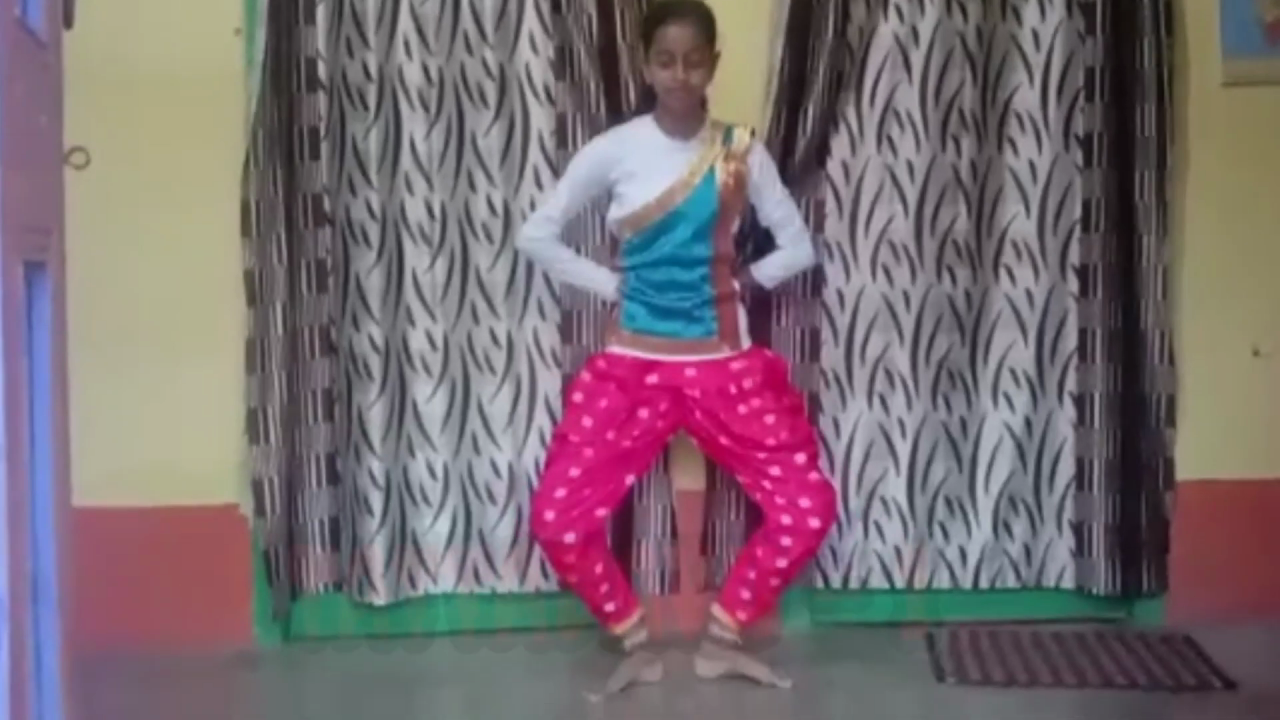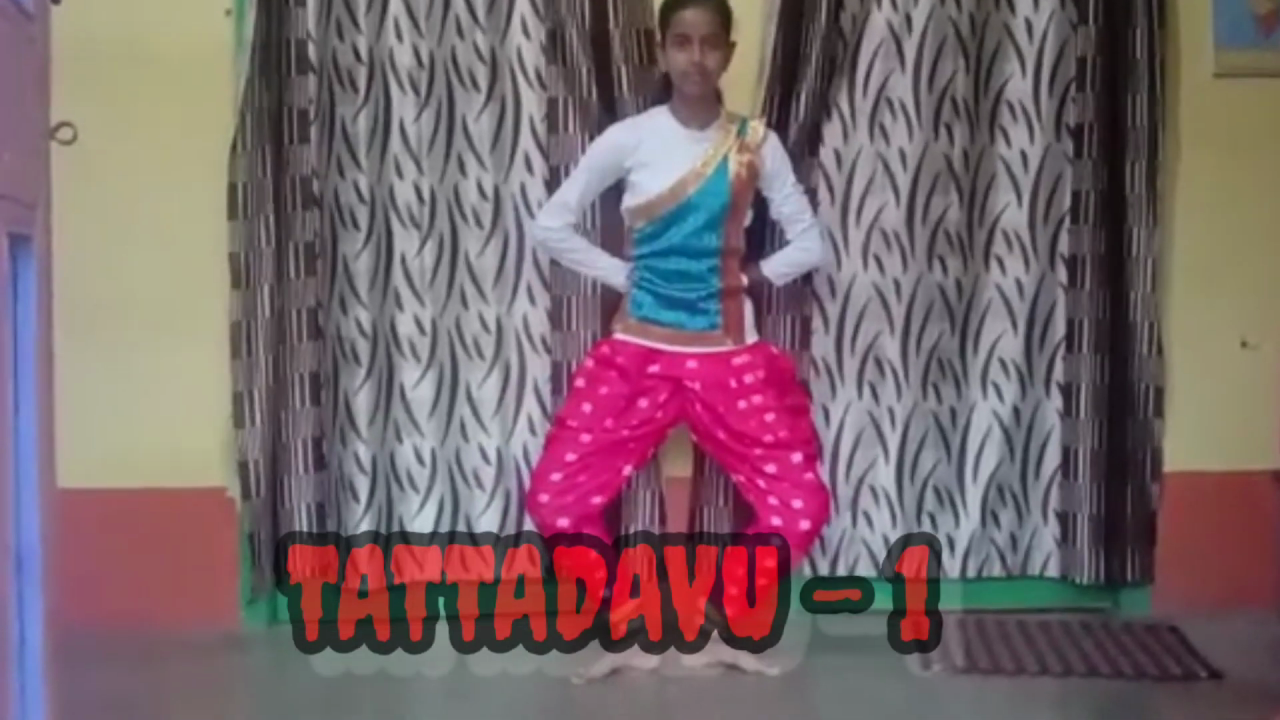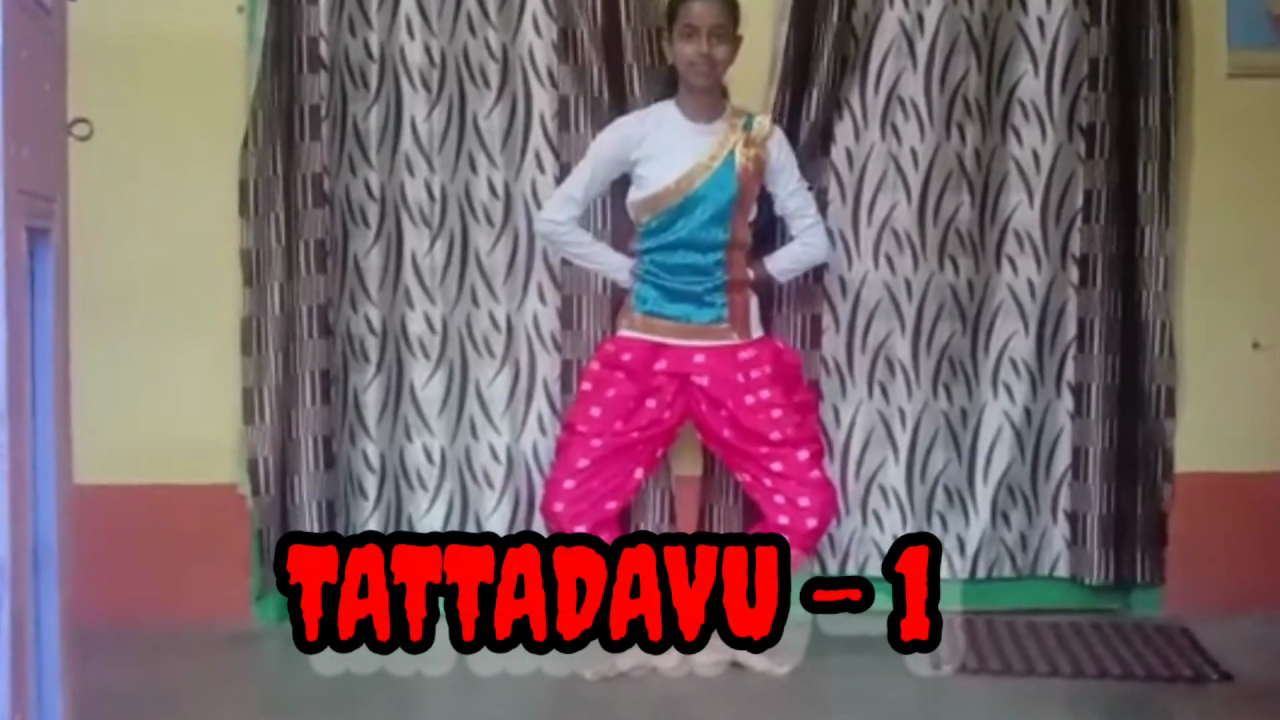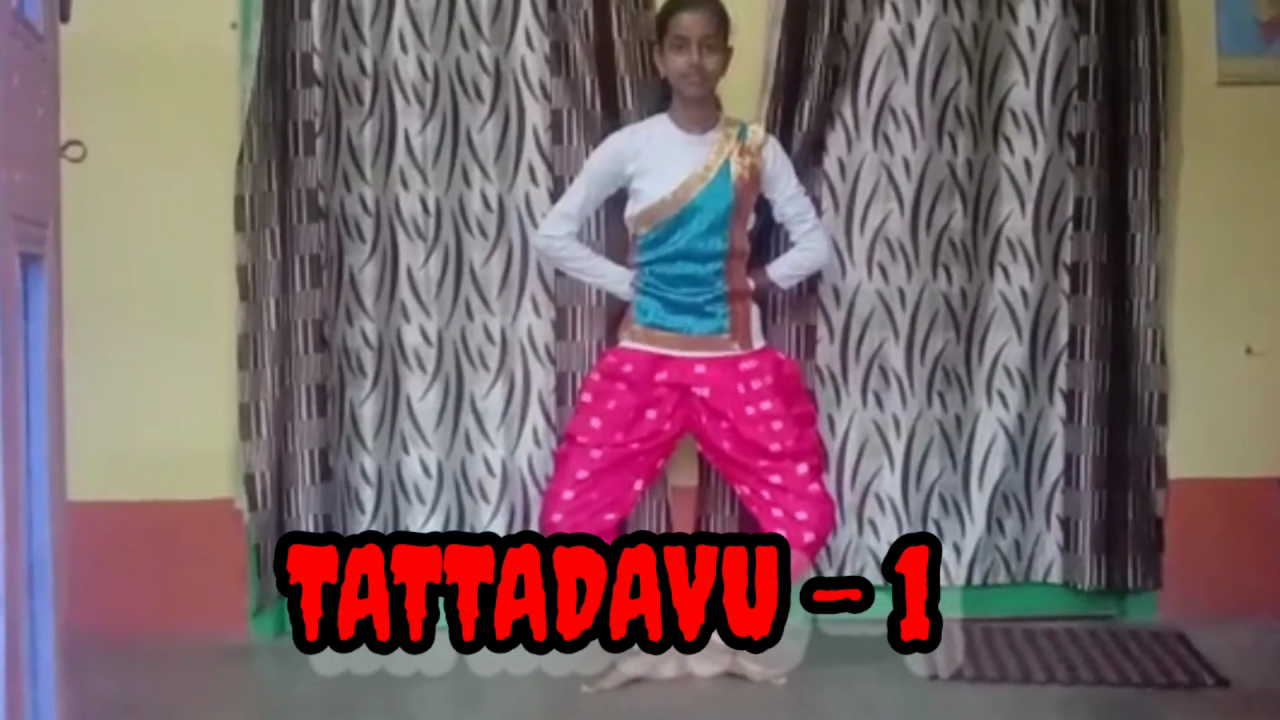
dt=0.7s
person 1, frame 1
left shoulder: (741, 152)
right shoulder: (612, 151)
left elbow: (799, 246)
right elbow: (535, 235)
left wrist: (741, 279)
right wrist: (611, 285)
left hip: (724, 363)
right hip: (633, 365)
left knee: (809, 506)
right knee: (559, 519)
left ankle: (721, 637)
right ankle: (636, 643)
person 1, frame 2
left shoulder: (756, 143)
right shoulder: (628, 138)
left elbow: (811, 244)
right elbow: (550, 225)
left wrist: (750, 275)
right wrist: (623, 274)
left hip: (729, 355)
right hip: (638, 352)
left knee: (801, 505)
right knee: (556, 500)
person 1, frame 3
left shoulder: (761, 138)
right shoulder: (634, 131)
left elbow: (815, 240)
right elbow: (553, 220)
left wrist: (757, 271)
right wrist: (628, 269)
left hip: (734, 348)
right hip: (645, 347)
left knee: (806, 501)
right knee: (571, 504)
person 1, frame 4
left shoulder: (757, 149)
right shoulder: (629, 146)
left elbow: (815, 245)
right elbow: (552, 235)
left wrist: (757, 281)
right wrist: (628, 282)
left hip: (735, 360)
right hip: (644, 359)
left knee: (806, 514)
right knee: (569, 517)
